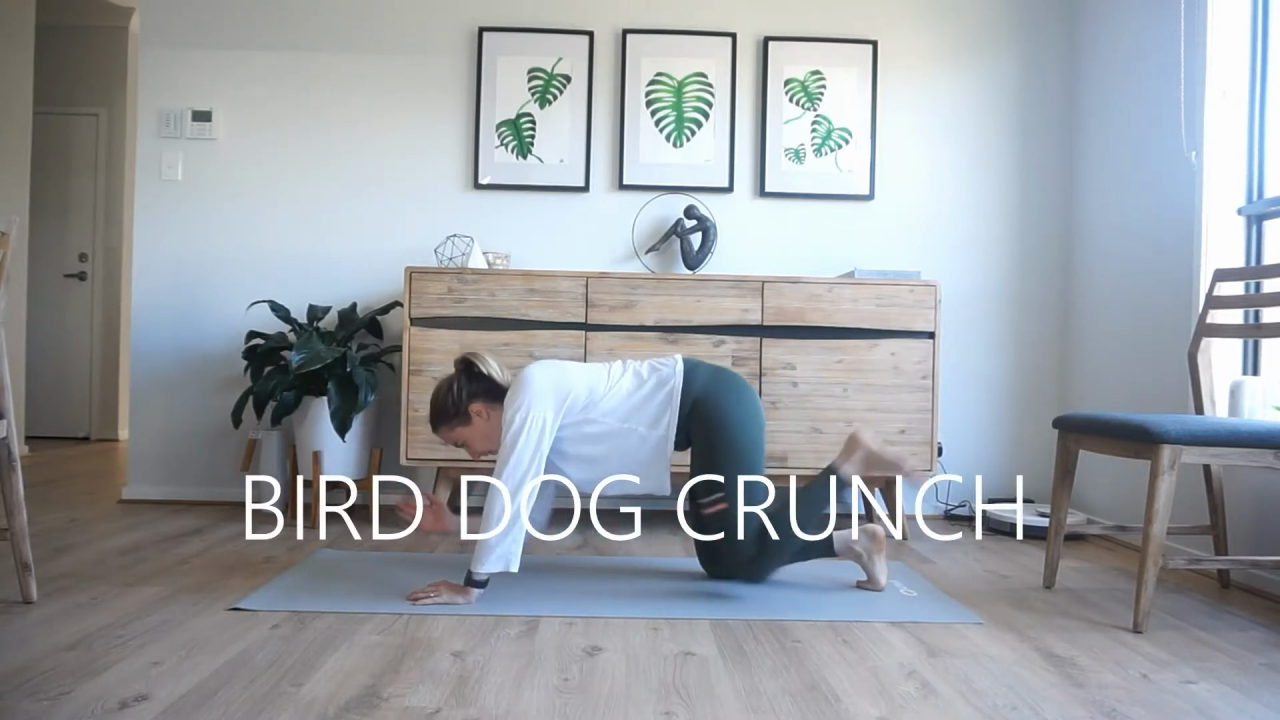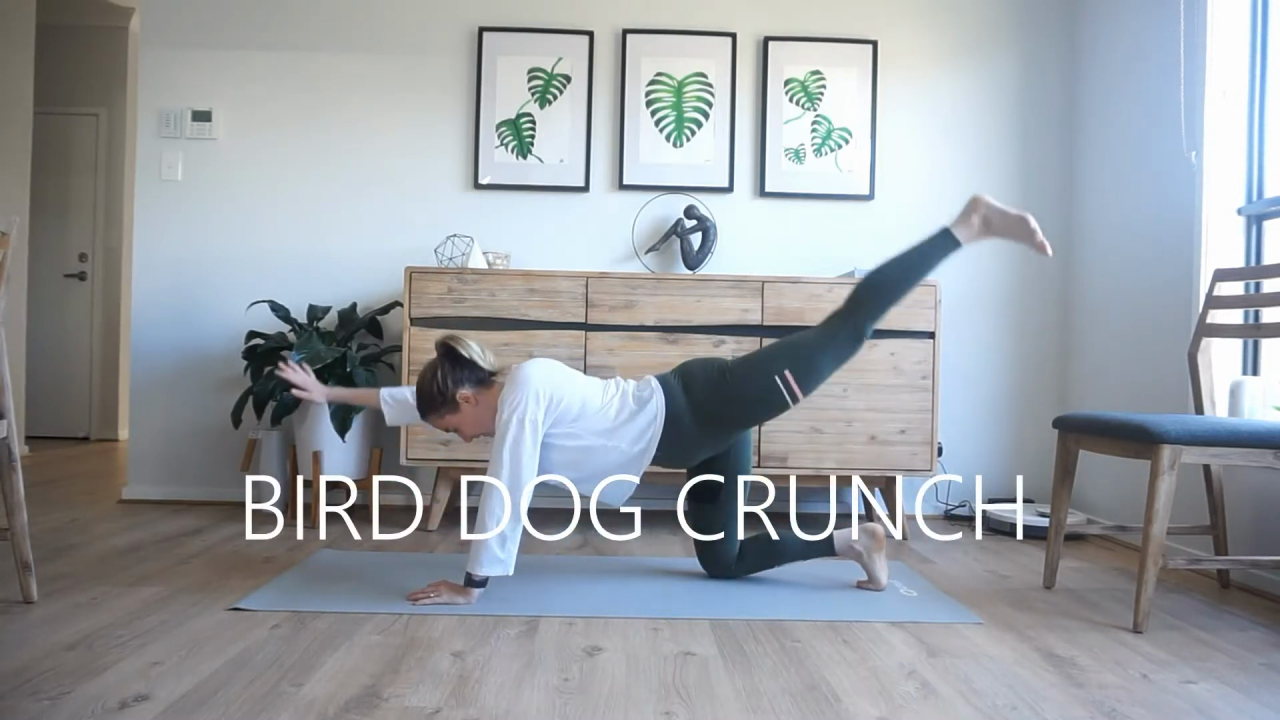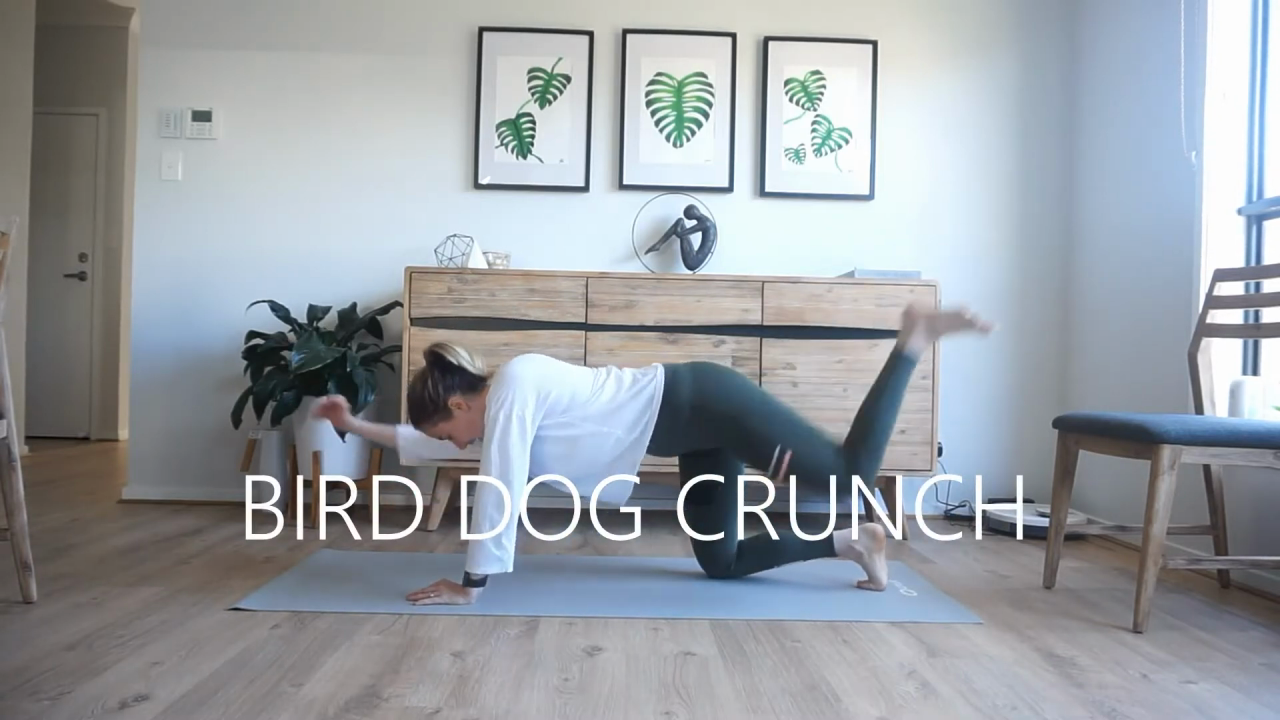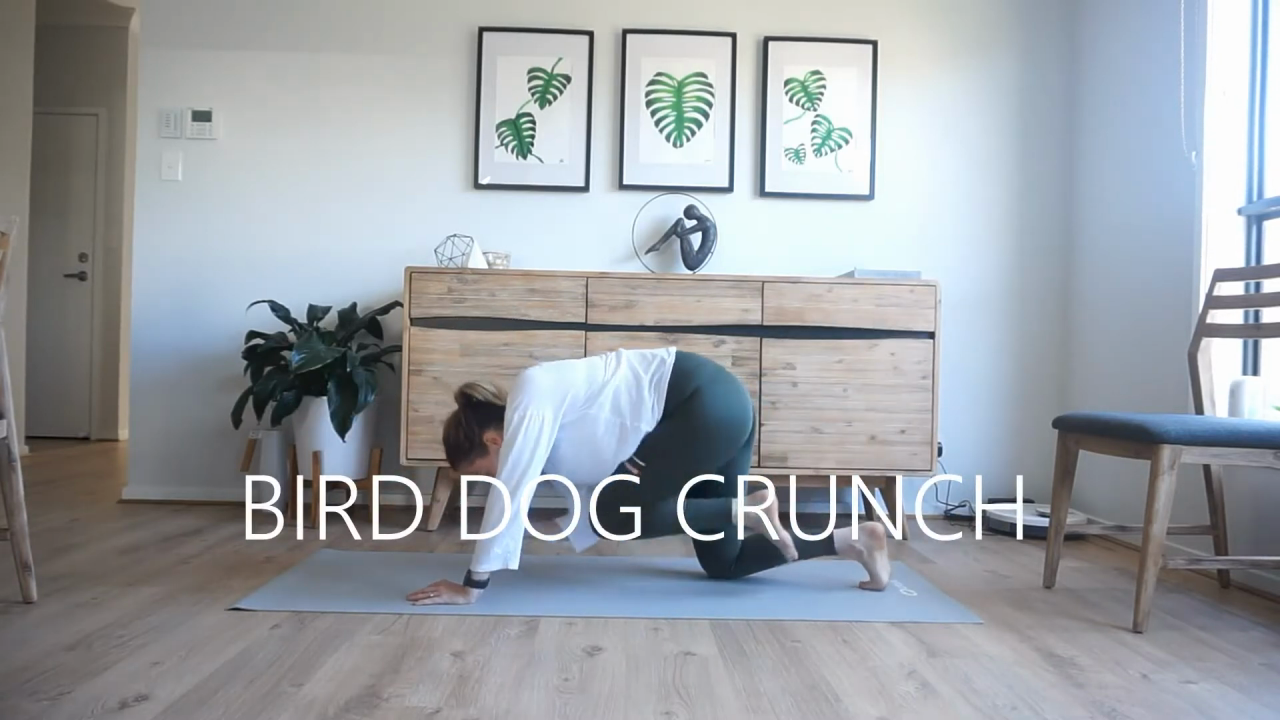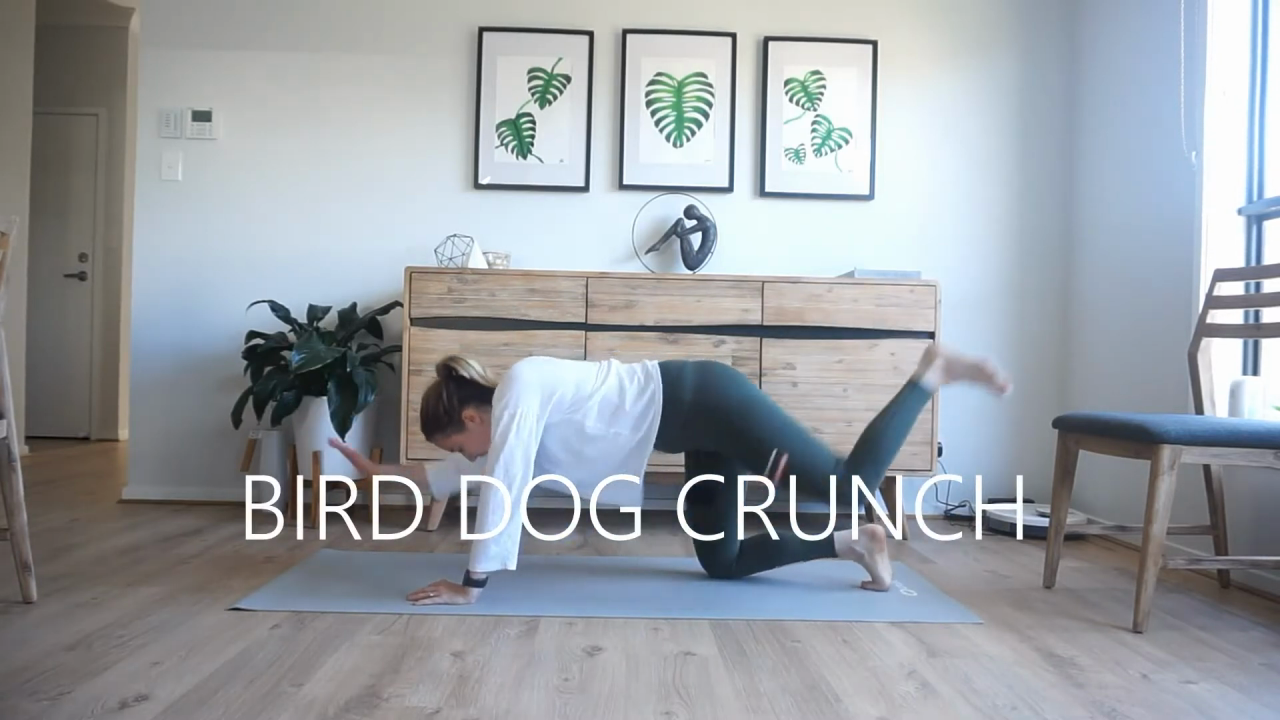
dt=0.5s
person 1, frame 1
left shoulder: (528, 394)
right shoulder: (540, 424)
left elbow: (509, 495)
right elbow: (532, 511)
left wrist: (472, 584)
right wrist: (452, 524)
left hip: (713, 404)
right hip: (711, 411)
left knee: (746, 560)
right knee: (725, 561)
left ankle: (846, 463)
right ankle: (850, 538)
person 1, frame 2
left shoulder: (520, 395)
right shoulder: (515, 391)
left elbow: (506, 501)
right elbow: (415, 399)
left wrist: (471, 585)
right wrist: (331, 393)
left hip: (705, 409)
right hip: (704, 430)
left knee: (845, 327)
right knee: (723, 561)
left ankle: (969, 223)
right ankle: (851, 542)
person 1, frame 3
left shoulder: (511, 391)
right shoulder: (505, 398)
left elbow: (498, 499)
right elbow: (432, 441)
left wrist: (469, 583)
right wrist: (360, 427)
left hip: (697, 403)
right hip: (689, 423)
left knee: (851, 468)
right knee: (720, 561)
left ankle: (916, 335)
right ankle: (853, 540)
person 1, frame 4
left shoulder: (530, 397)
right shoulder: (552, 441)
left elbow: (509, 498)
right elbow: (589, 525)
left wrist: (471, 585)
left hip: (705, 398)
right hip: (719, 403)
left knee: (619, 515)
right knee: (722, 562)
left ankle: (747, 510)
right ankle: (853, 538)
person 1, frame 5
left shoulder: (515, 394)
right shoulder: (525, 410)
left elbow: (502, 495)
right elbow: (471, 478)
left wrist: (470, 585)
right wrist: (384, 470)
left hip: (702, 403)
right hip: (700, 411)
left knee: (844, 483)
right knee: (721, 560)
left ankle: (931, 372)
right ankle: (855, 541)
